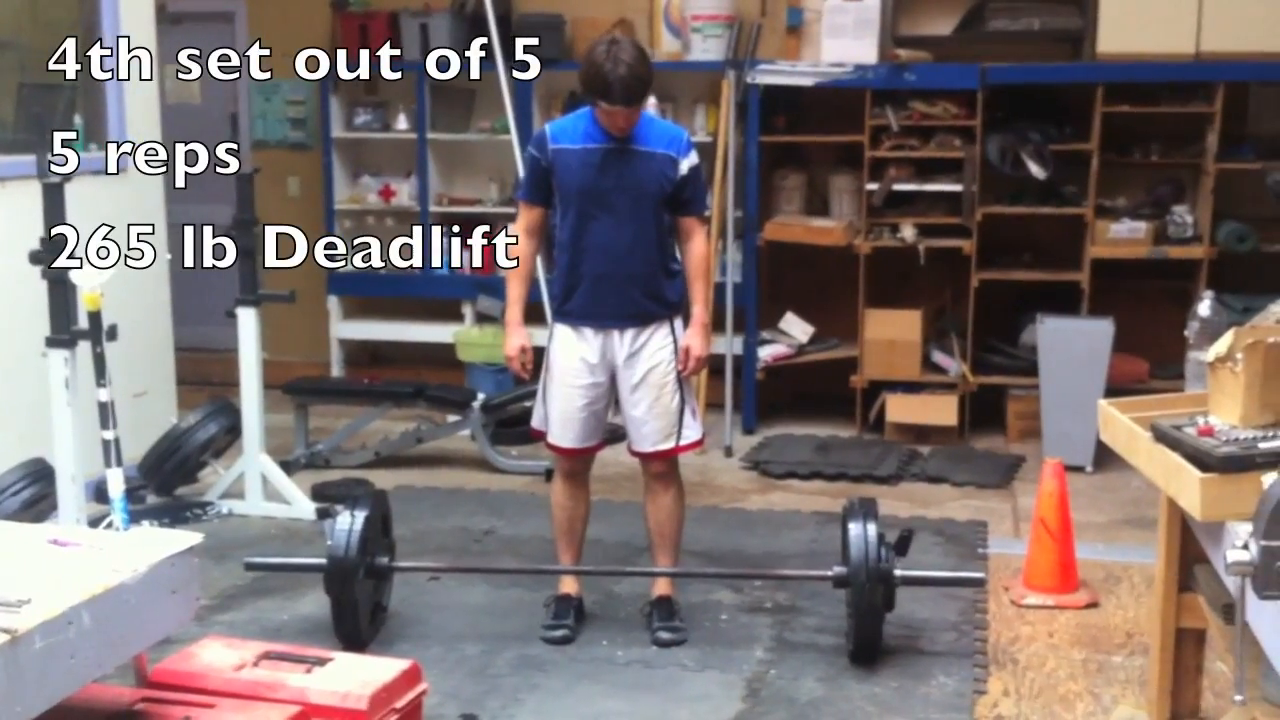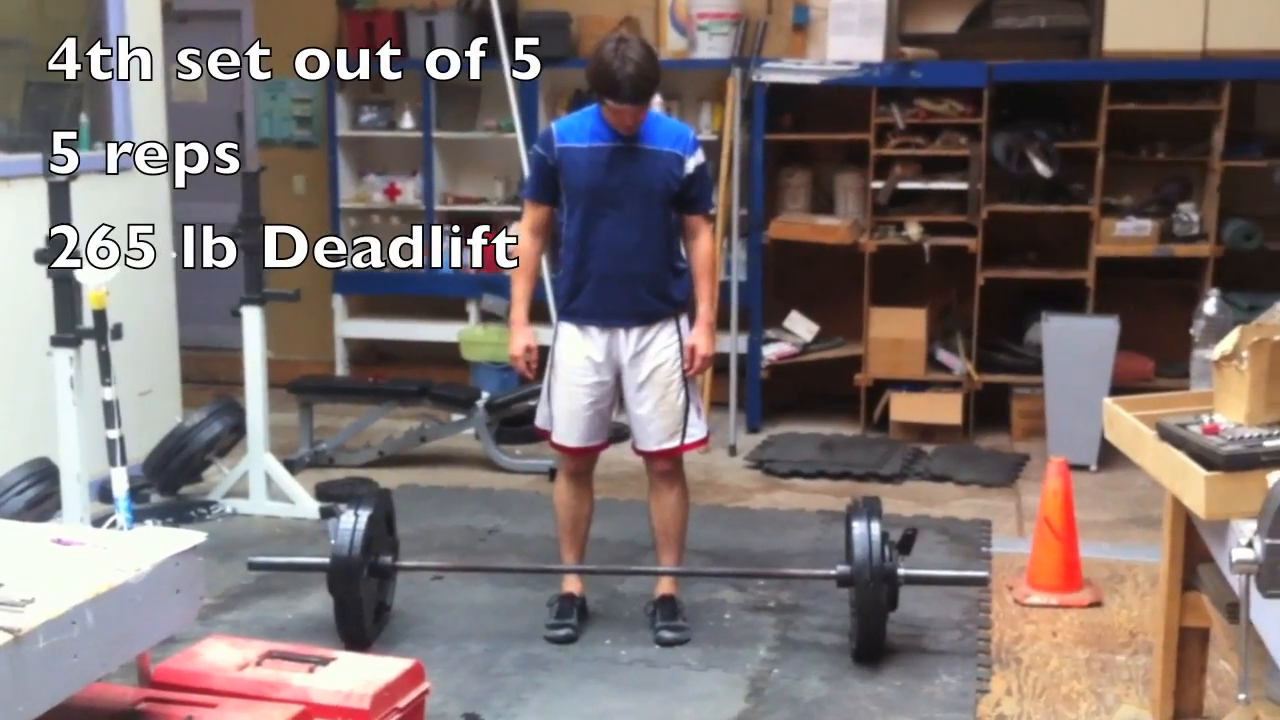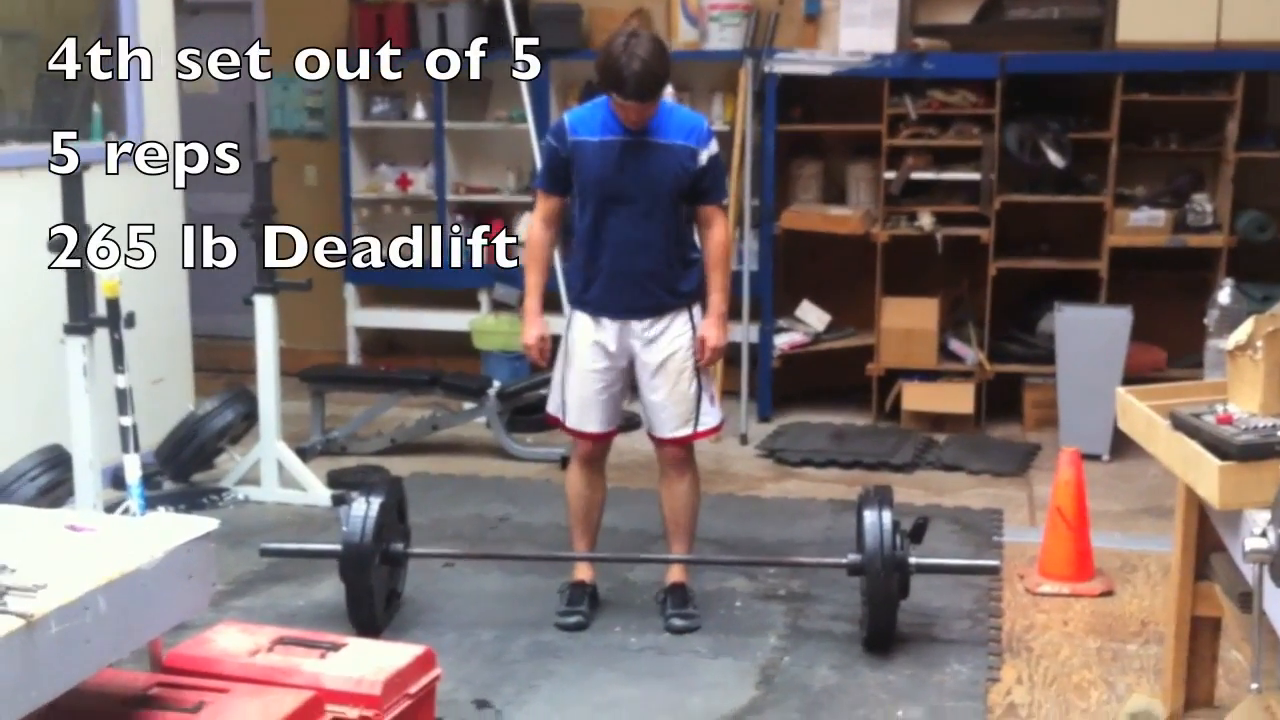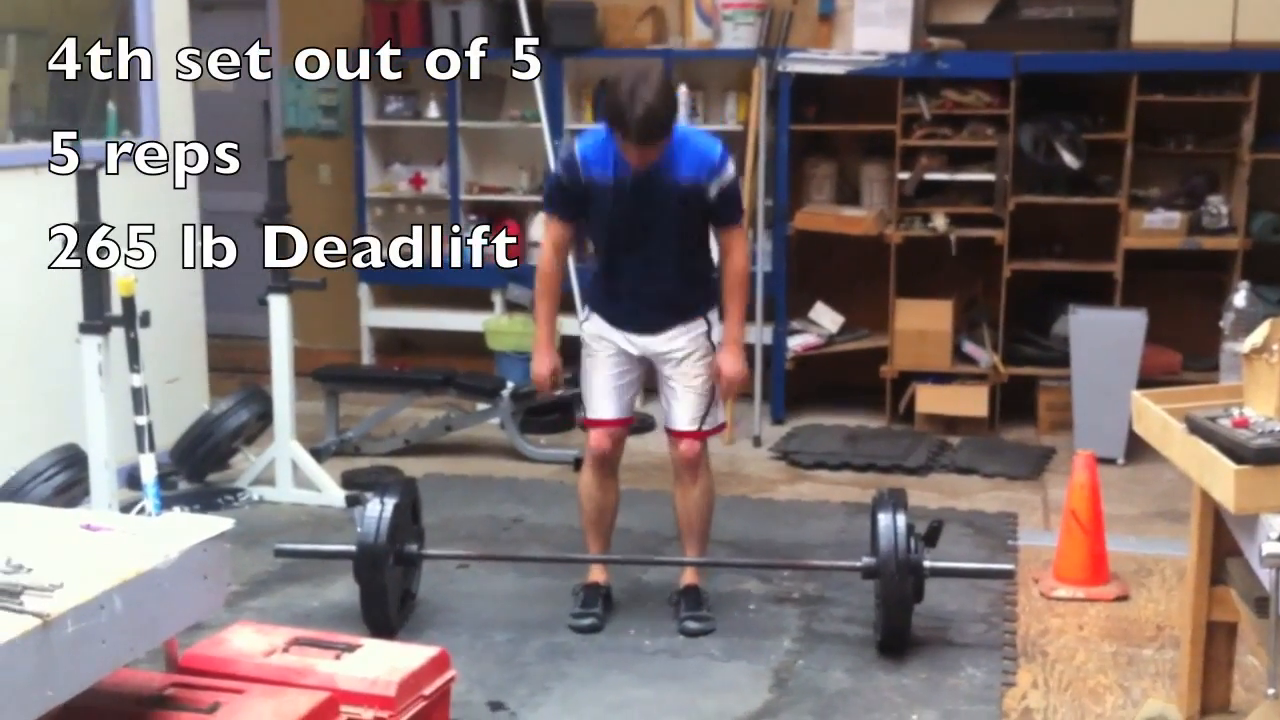
dt=0.2s
person 1, frame 1
left shoulder: (674, 146)
right shoulder: (552, 142)
left elbow: (693, 237)
right elbow: (527, 233)
left wrist: (699, 322)
right wrist: (514, 322)
left hip: (654, 329)
right hip: (575, 328)
left knee: (660, 463)
right knee: (570, 461)
left ankle: (663, 591)
right ankle: (568, 588)
person 1, frame 2
left shoulder: (681, 145)
right shoulder: (558, 140)
left elbow: (698, 235)
right elbow: (532, 231)
left wrist: (705, 322)
right wrist: (519, 320)
left hip: (658, 329)
right hip: (580, 327)
left knee: (665, 462)
right knee: (574, 460)
left ankle: (667, 589)
right ankle: (571, 587)
person 1, frame 3
left shoulder: (694, 135)
right shoulder: (569, 132)
left elbow: (713, 225)
right elbow: (544, 222)
left wrist: (716, 314)
right wrist: (532, 310)
left hip: (671, 318)
right hip: (592, 316)
left knee: (675, 450)
right knee: (587, 448)
left ankle: (678, 577)
right ankle: (582, 574)
person 1, frame 4
left shoulder: (708, 159)
right shoulder: (580, 157)
left elbow: (734, 249)
right elbow: (554, 248)
left wrist: (733, 343)
right wrist: (543, 343)
left hip: (687, 323)
right hip: (610, 321)
left knee: (689, 451)
right knee: (600, 448)
left ankle: (691, 581)
right ankle: (596, 577)
